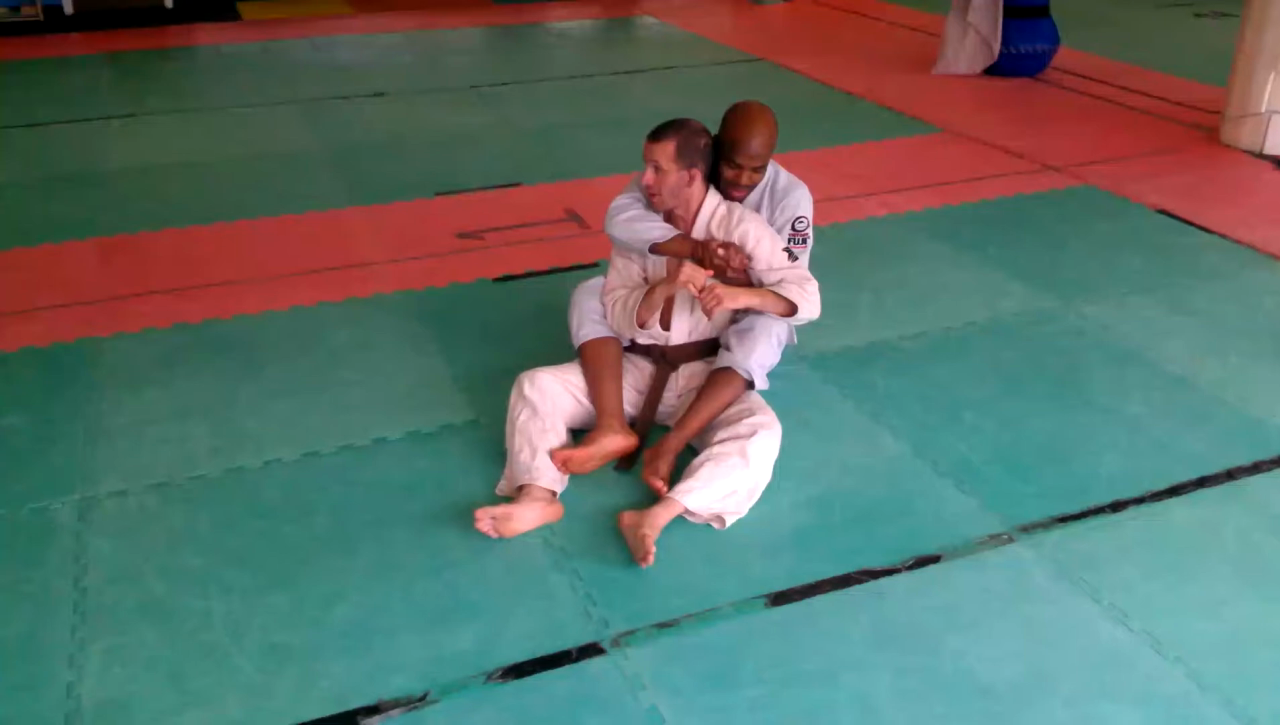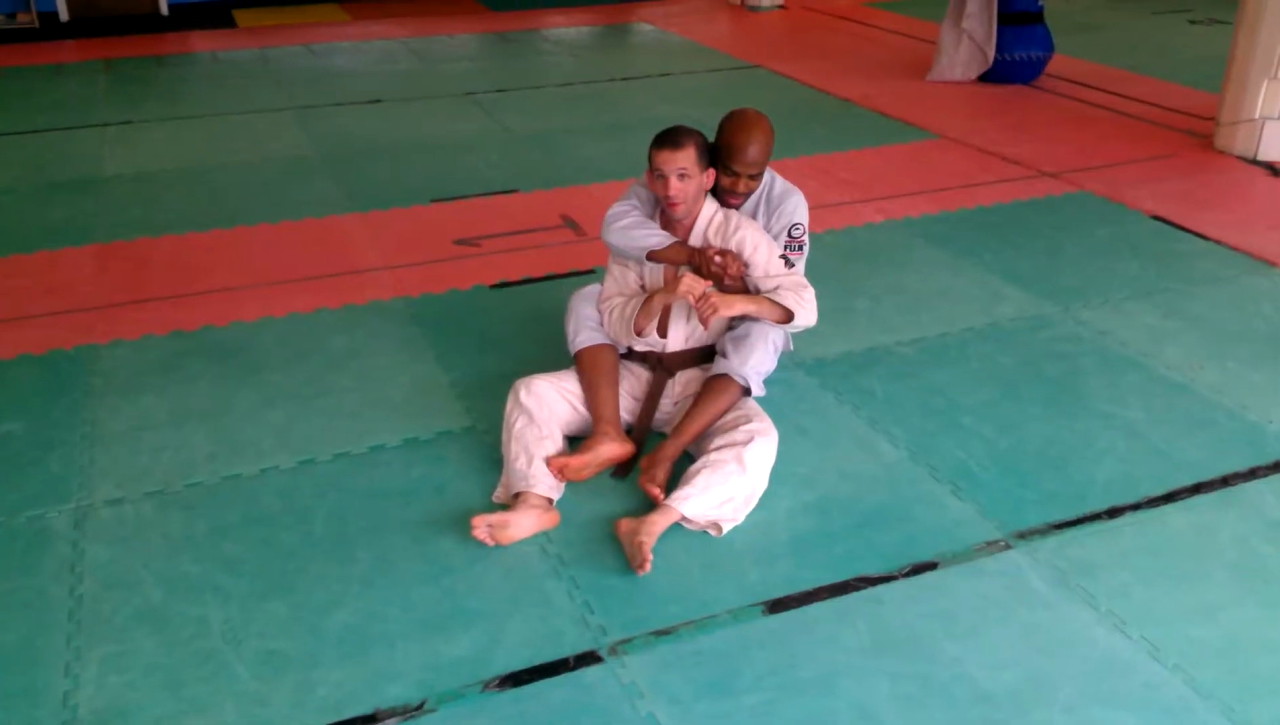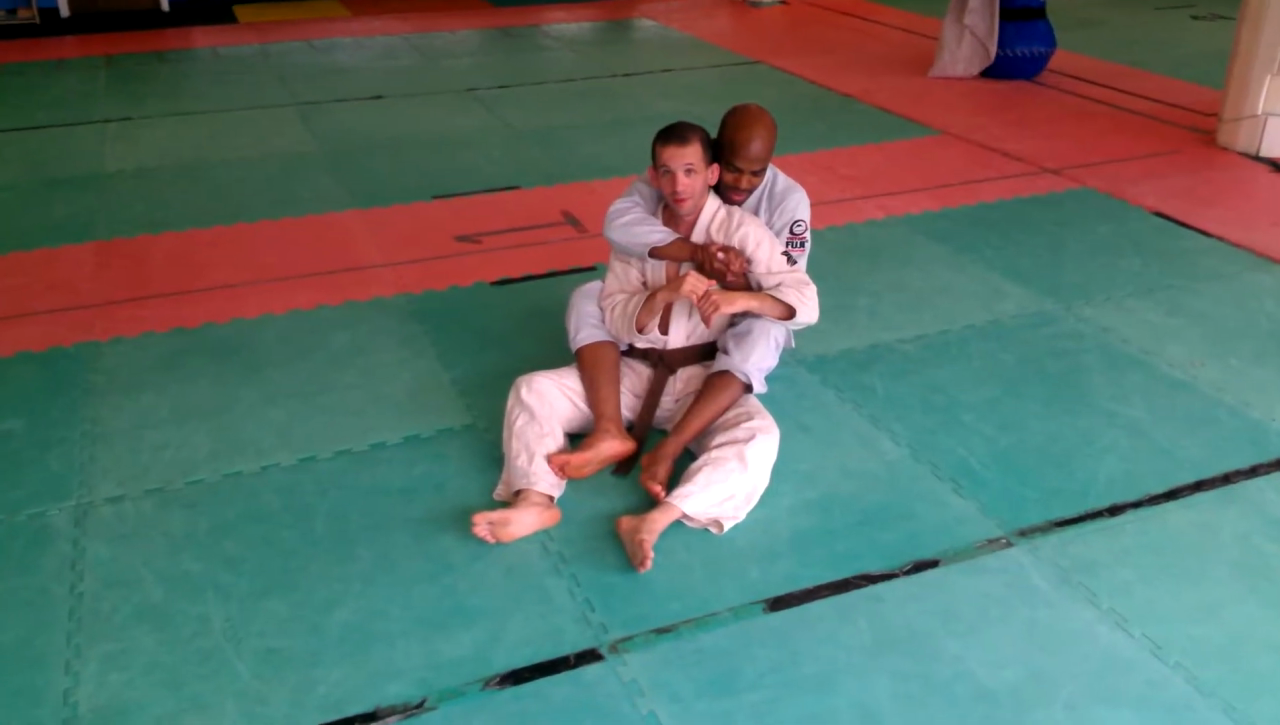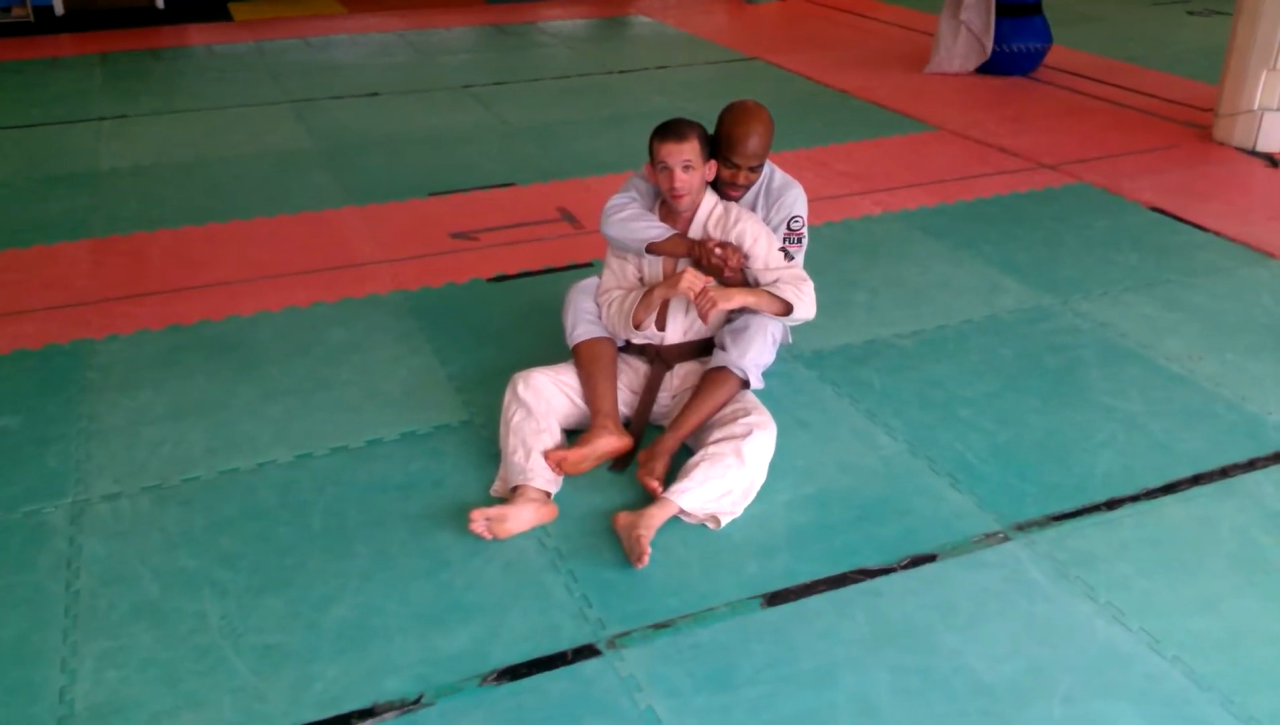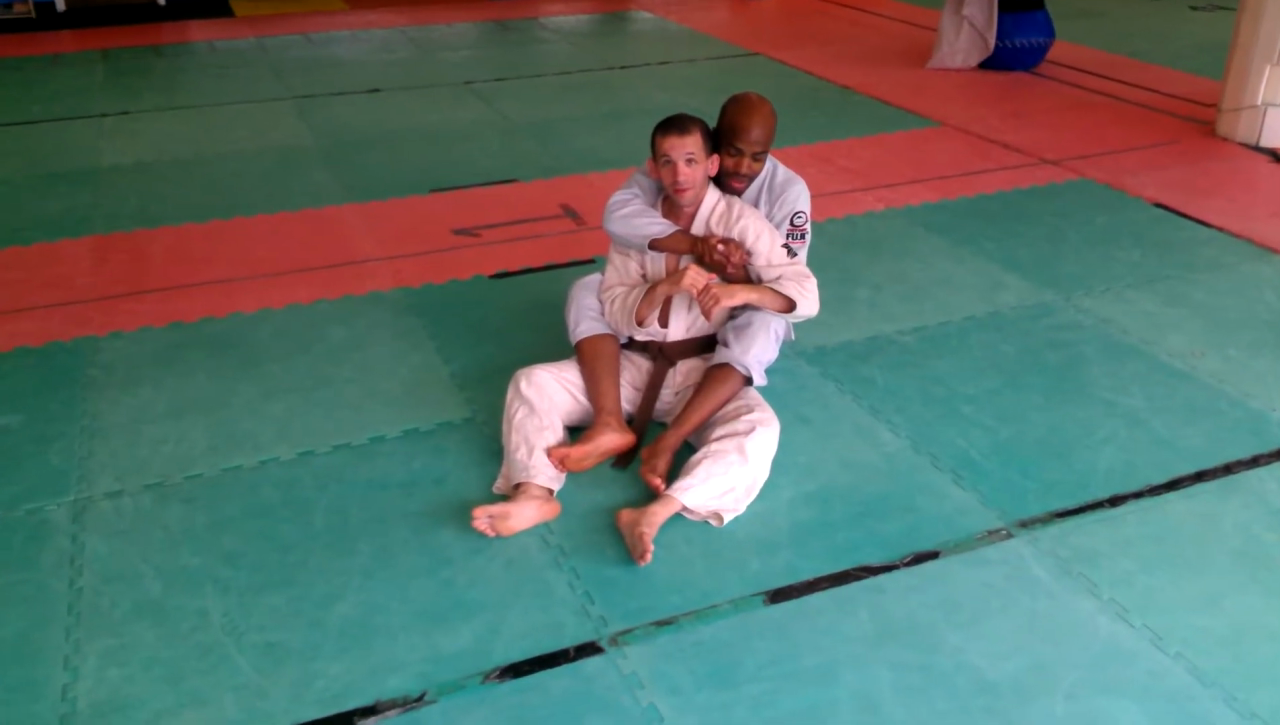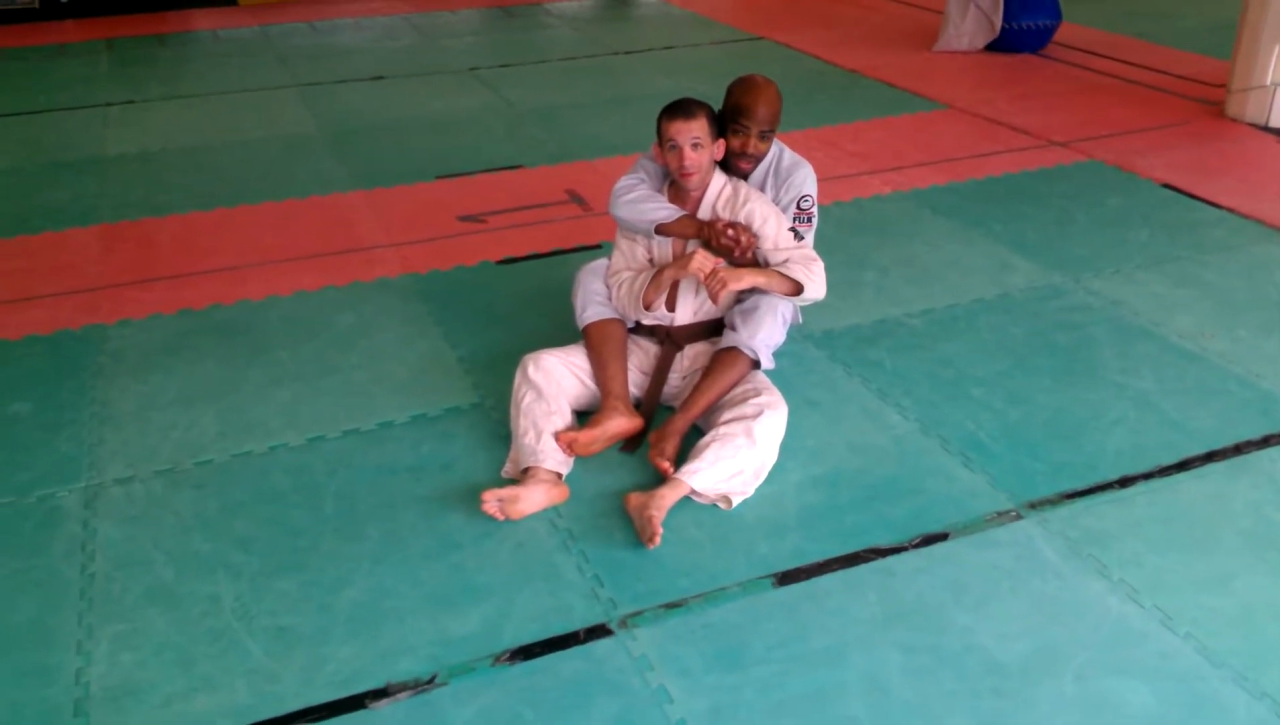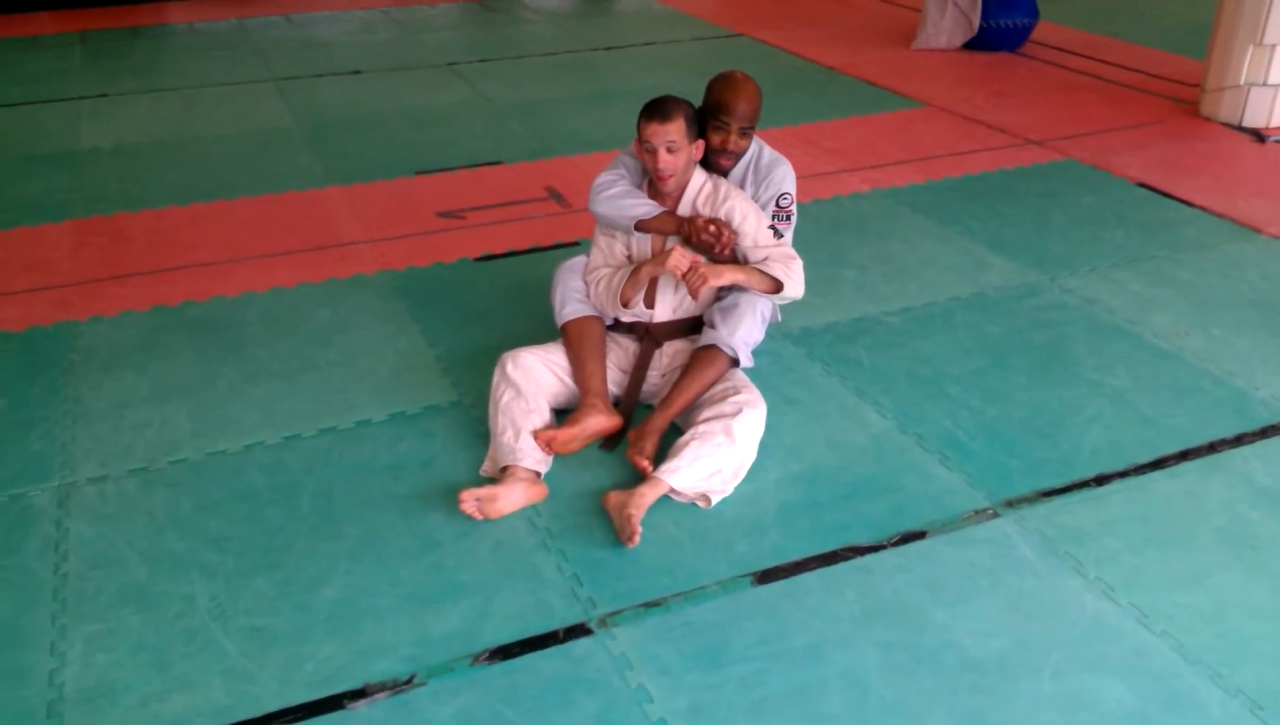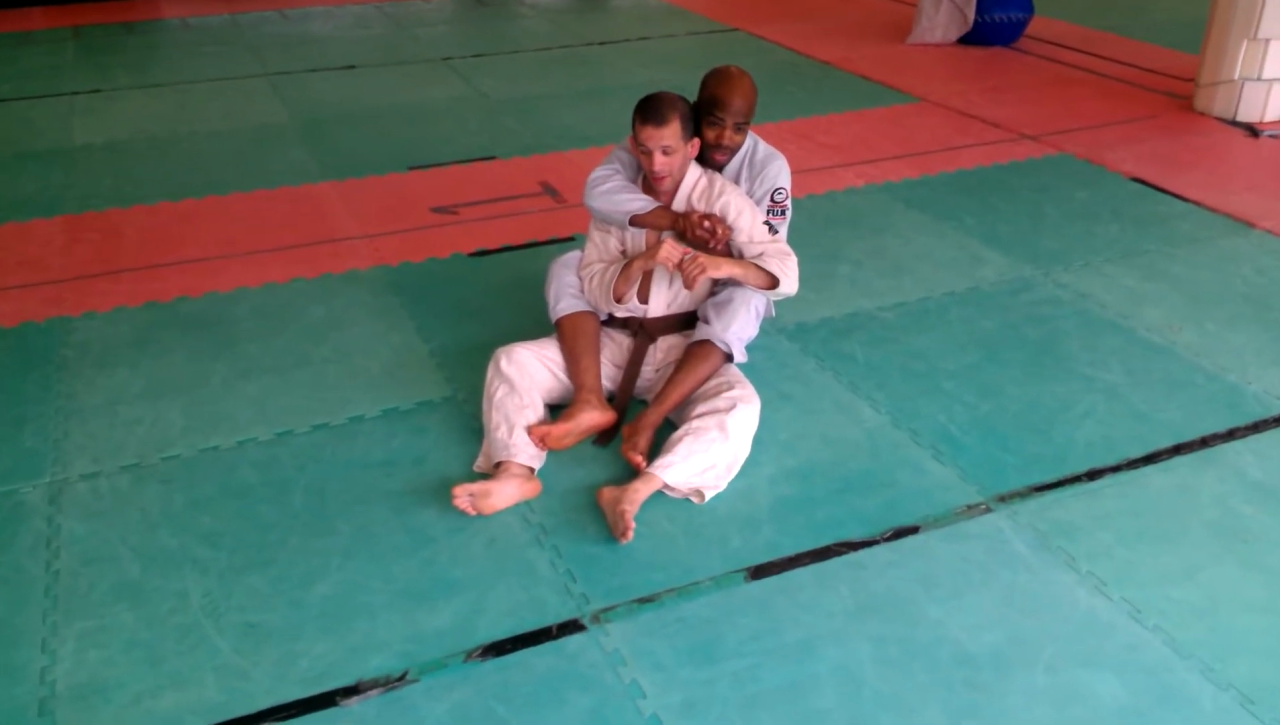
dt=0.5s
person 1, frame 1
left shoulder: (741, 227)
left elbow: (807, 299)
right elbow: (618, 316)
left wrist: (741, 295)
right wrist: (664, 287)
left hip: (707, 376)
right hip: (637, 369)
left knee: (760, 433)
right knee: (535, 386)
left ankle: (655, 517)
right ankle: (539, 497)
person 1, frame 2
left shoulder: (737, 234)
left elbow: (803, 306)
right elbow: (615, 325)
left wrist: (738, 302)
right wrist: (662, 295)
left hip: (703, 382)
right hip: (634, 374)
left knee: (756, 439)
right knee: (531, 393)
left ankle: (651, 524)
right ankle: (534, 504)
person 1, frame 3
left shoulder: (740, 230)
left elbow: (805, 302)
right elbow: (616, 321)
left wrist: (740, 299)
right wrist: (665, 294)
left hip: (705, 379)
right hip: (636, 372)
left knee: (758, 437)
right knee: (532, 390)
left ankle: (652, 522)
right ankle: (534, 502)
person 1, frame 4
left shoulder: (737, 226)
left elbow: (802, 299)
right elbow: (613, 318)
left wrist: (737, 295)
right wrist: (662, 290)
left hip: (702, 374)
right hip: (633, 367)
left knee: (754, 432)
right knee: (529, 386)
left ankle: (650, 517)
right ankle: (532, 497)
person 1, frame 5
left shoulder: (739, 221)
left elbow: (805, 295)
right elbow: (615, 314)
left wrist: (740, 292)
right wrist: (665, 287)
left hip: (705, 372)
right hip: (635, 364)
left knee: (758, 429)
right knee: (532, 383)
left ankle: (652, 515)
right ankle: (535, 495)
person 1, frame 6
left shoulder: (746, 206)
left elbow: (812, 278)
right elbow: (623, 299)
left wrist: (748, 276)
right wrist: (672, 271)
left hip: (712, 355)
right hip: (643, 348)
left knee: (766, 412)
right knee: (540, 368)
left ankle: (662, 497)
right ankle: (543, 479)
person 1, frame 7
left shoulder: (725, 203)
left elbow: (791, 277)
right elbow: (601, 294)
left wrist: (727, 272)
right wrist: (649, 268)
left hip: (691, 353)
right hip: (621, 346)
left knee: (745, 411)
right knee: (518, 366)
left ankle: (641, 496)
right ankle: (523, 477)
person 1, frame 8
left shoulder: (720, 198)
left elbow: (786, 274)
right elbow: (595, 291)
left wrist: (725, 265)
right wrist: (640, 261)
left hip: (685, 348)
right hip: (615, 341)
left knee: (738, 405)
right knee: (512, 362)
left ankle: (634, 492)
right ankle: (515, 473)
person 2, frame 1
left shoulder: (790, 196)
right elbow: (621, 216)
left wrist: (740, 279)
right wrist: (695, 249)
left hip: (734, 318)
left knee: (767, 331)
right knee: (591, 295)
left ankle: (670, 445)
right ankle: (612, 427)
person 2, frame 2
left shoulder: (786, 202)
right elbow: (618, 224)
left wrist: (736, 286)
right wrist: (691, 255)
left hip: (730, 326)
left knee: (763, 338)
right knee: (587, 303)
left ankle: (667, 452)
right ankle: (608, 433)
person 2, frame 3
left shoulder: (788, 199)
right elbow: (620, 220)
left wrist: (738, 282)
right wrist: (695, 251)
left hip: (732, 322)
left knee: (765, 335)
right knee: (588, 299)
left ankle: (668, 449)
right ankle: (610, 432)
person 2, frame 4
left shoulder: (785, 195)
right elbow: (616, 217)
left wrist: (735, 278)
right wrist: (693, 247)
left hip: (729, 318)
left knee: (762, 331)
right knee: (585, 295)
left ankle: (664, 446)
right ankle: (607, 427)
person 2, frame 5
left shoulder: (788, 191)
right elbow: (619, 213)
left wrist: (737, 274)
right wrist: (696, 244)
left hip: (733, 314)
left knee: (765, 328)
right knee: (587, 292)
left ankle: (667, 443)
right ankle: (610, 424)
person 2, frame 6
left shoulder: (794, 174)
right elbow: (625, 198)
left wrist: (744, 258)
right wrist: (702, 228)
left hip: (740, 297)
left knee: (771, 312)
right knee: (594, 276)
left ankle: (675, 427)
right ankle: (618, 408)
person 2, frame 7
left shoulder: (773, 172)
right elbow: (605, 195)
left wrist: (723, 254)
right wrist: (682, 225)
left hip: (718, 297)
left knee: (751, 308)
right knee: (573, 275)
left ankle: (656, 425)
right ankle: (596, 406)
person 2, frame 8
left shoulder: (768, 166)
right elbow: (600, 189)
left wrist: (719, 249)
right wrist: (677, 220)
left hip: (712, 292)
left knee: (745, 303)
right knee: (568, 268)
left ankle: (648, 421)
right ankle: (591, 401)
